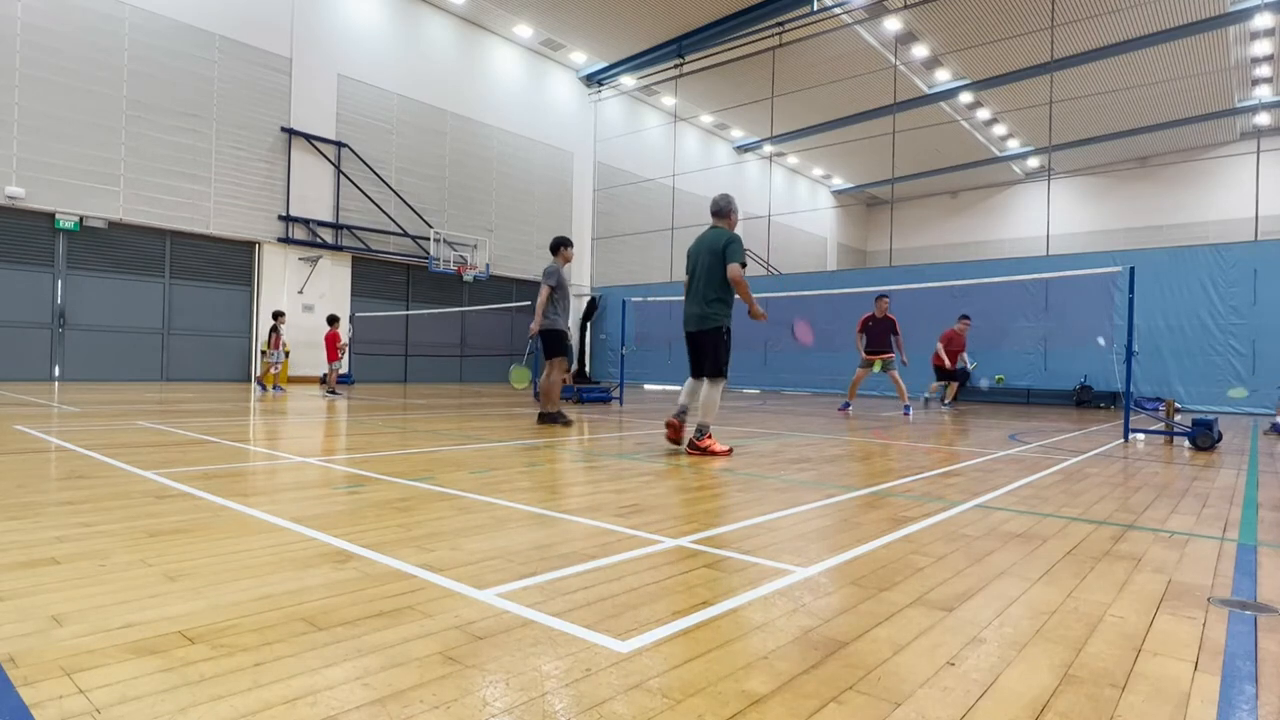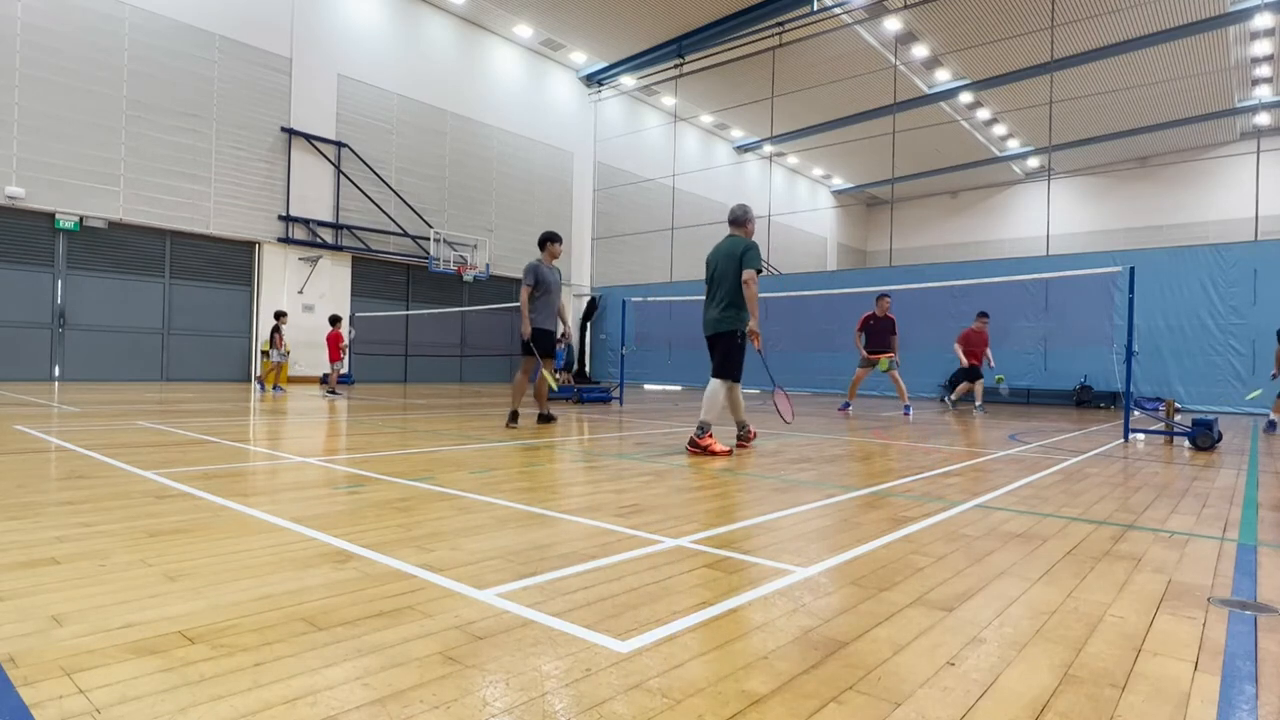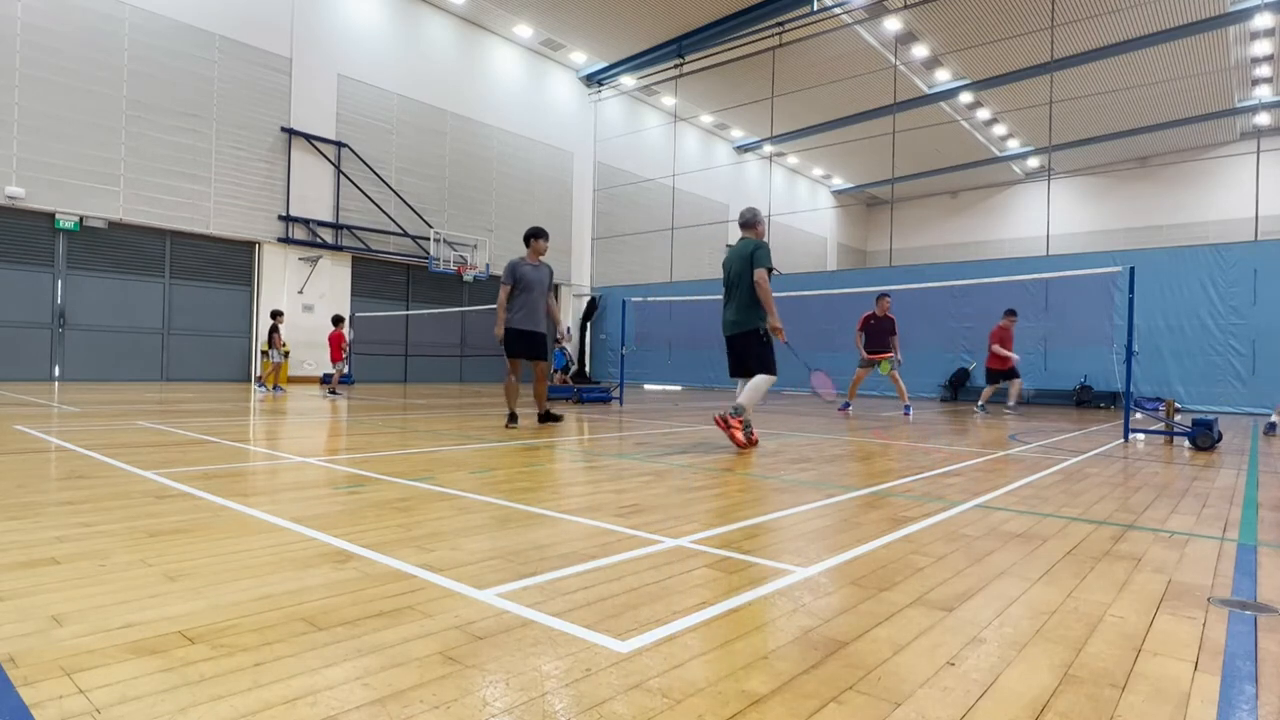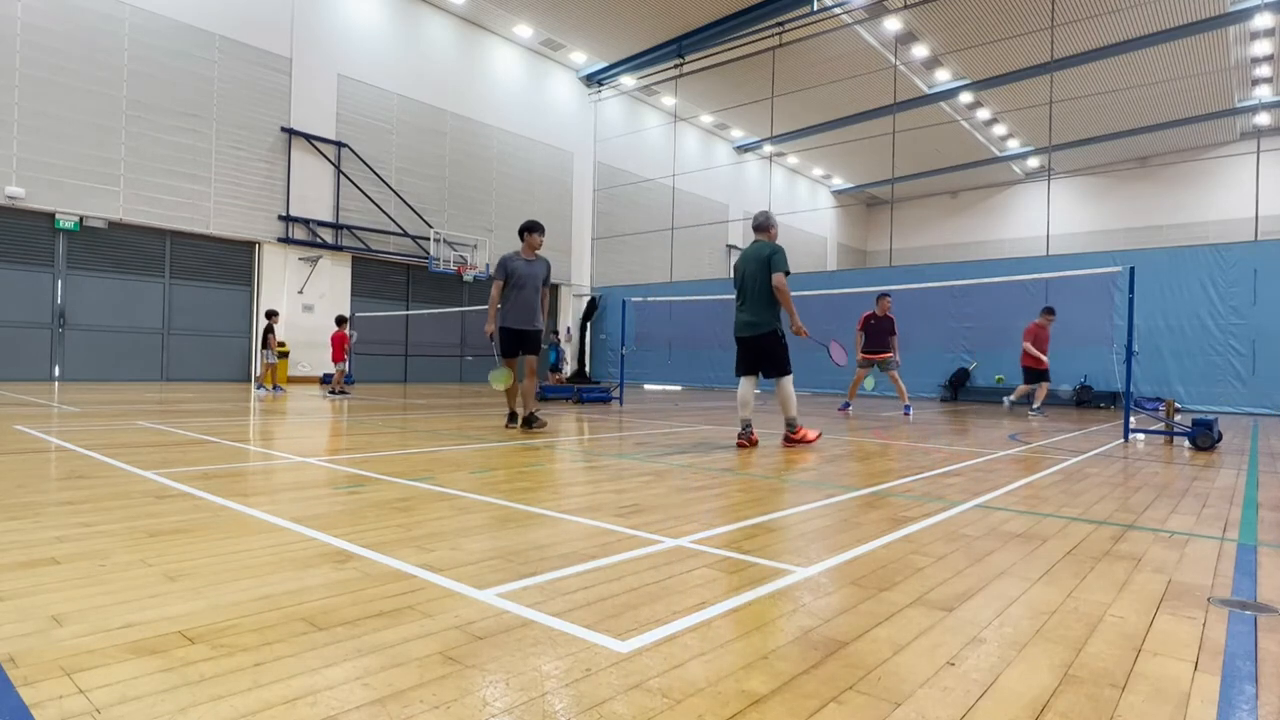
dt=0.3s
person 1, frame 1
left shoulder: (697, 242)
right shoulder: (731, 239)
right elbow: (734, 275)
right wrist: (752, 305)
left hip: (692, 319)
right hip: (715, 319)
left knee: (697, 376)
right knee: (714, 378)
left ankle: (679, 417)
right ankle: (700, 438)
person 1, frame 2
left shoulder: (715, 251)
right shoulder: (748, 247)
right elbow: (748, 280)
right wrist: (754, 319)
left hip: (712, 322)
right hip: (731, 323)
left knee: (731, 378)
right knee: (722, 378)
left ankle: (743, 430)
right ankle: (701, 436)
person 1, frame 3
left shoulder: (731, 254)
right shoulder: (759, 246)
right elbow: (760, 279)
right wrist: (773, 316)
left hip: (730, 324)
right hip: (751, 324)
left knee: (743, 377)
right knee: (766, 374)
left ankle: (745, 430)
right ankle: (732, 415)
person 1, frame 4
left shoulder: (742, 257)
right shoulder: (774, 250)
right elbow: (778, 284)
right wrist: (794, 318)
left hip: (742, 327)
right hip: (767, 326)
left knee: (747, 378)
right knee: (783, 377)
left ankle: (745, 431)
right ankle: (793, 430)
person 2, frame 1
left shoulder: (559, 272)
right shoulder: (553, 269)
right elbow: (543, 295)
left wrist: (565, 328)
right wrist: (536, 320)
left hip: (558, 328)
right hip: (552, 327)
left knee: (552, 369)
right knee: (561, 368)
left ankle: (545, 412)
right ankle: (554, 411)
person 2, frame 2
left shoulder: (556, 271)
right shoulder: (534, 267)
right elbow: (524, 296)
left wrist: (566, 324)
right wrist: (525, 323)
left hip: (549, 328)
right hip: (535, 327)
left knee: (546, 370)
right knee: (526, 368)
left ankle: (543, 412)
right ankle: (514, 412)
person 2, frame 3
left shoulder: (547, 270)
right shoulder: (515, 265)
left elbow: (550, 300)
right elbow: (503, 296)
left wrist: (558, 325)
right wrist: (499, 324)
left hip: (538, 329)
right hip: (515, 327)
left knee: (542, 371)
right knee: (513, 371)
left ankle: (543, 412)
right ankle: (512, 414)
person 2, frame 4
left shoulder: (544, 264)
right shoulder: (507, 260)
right elbow: (496, 291)
left wrist: (544, 322)
right wrist: (490, 320)
left hip: (533, 326)
right hip: (509, 325)
left knee: (531, 369)
right knee: (510, 370)
left ankle: (529, 415)
right ankle: (512, 413)
